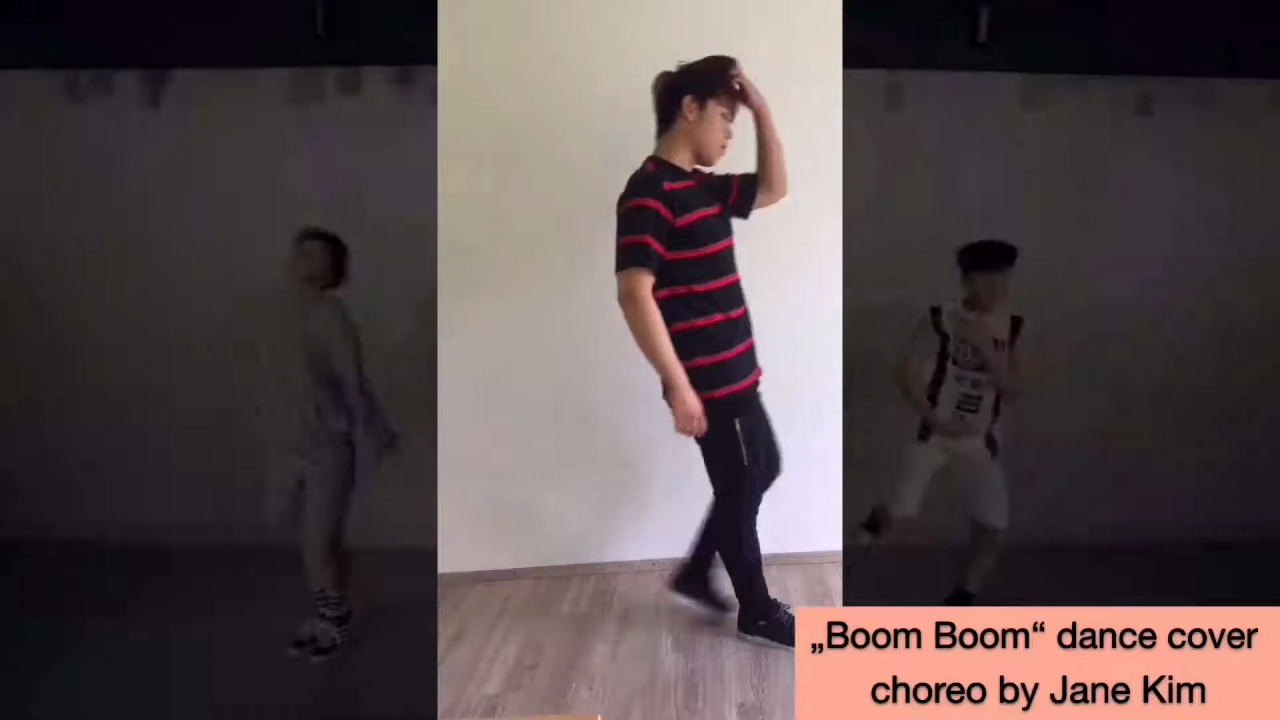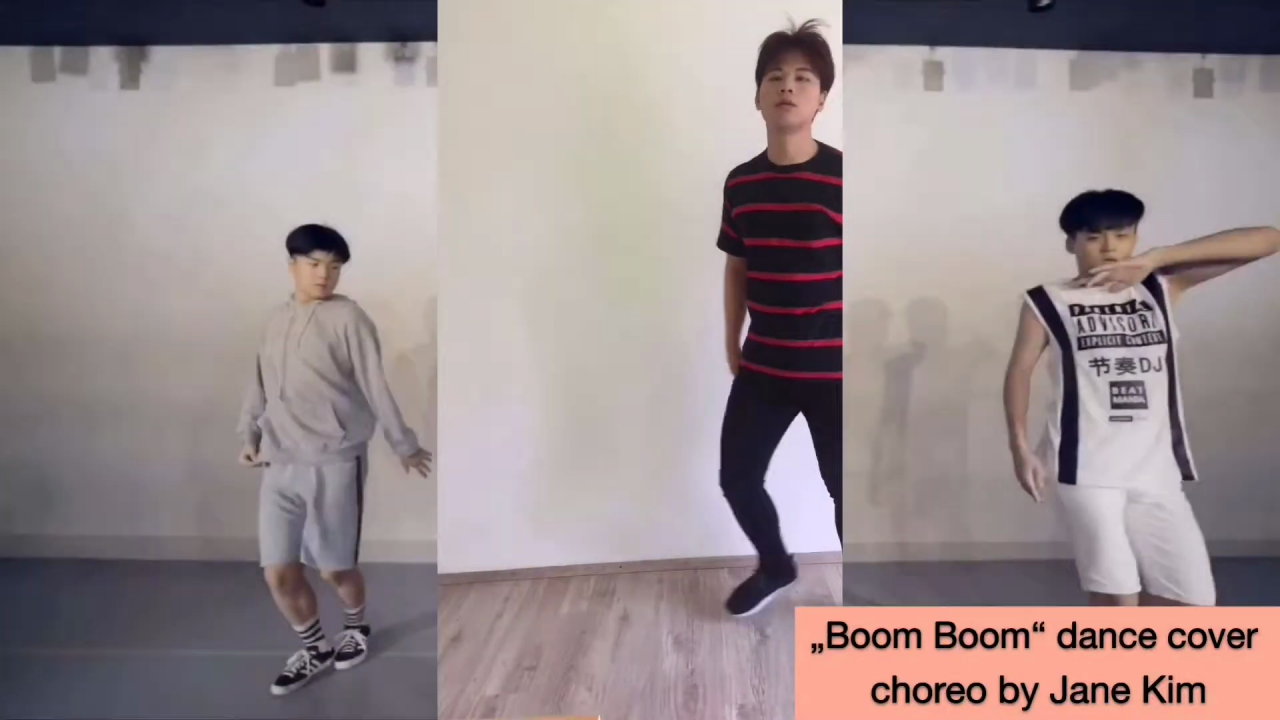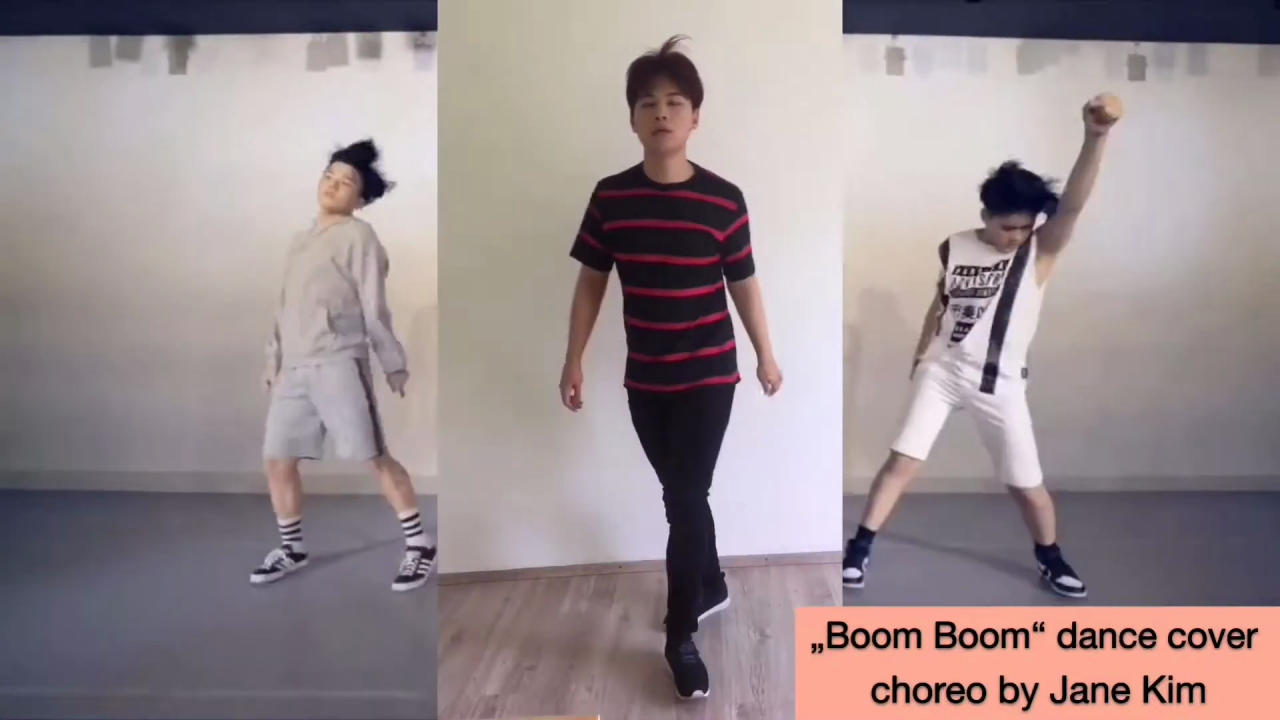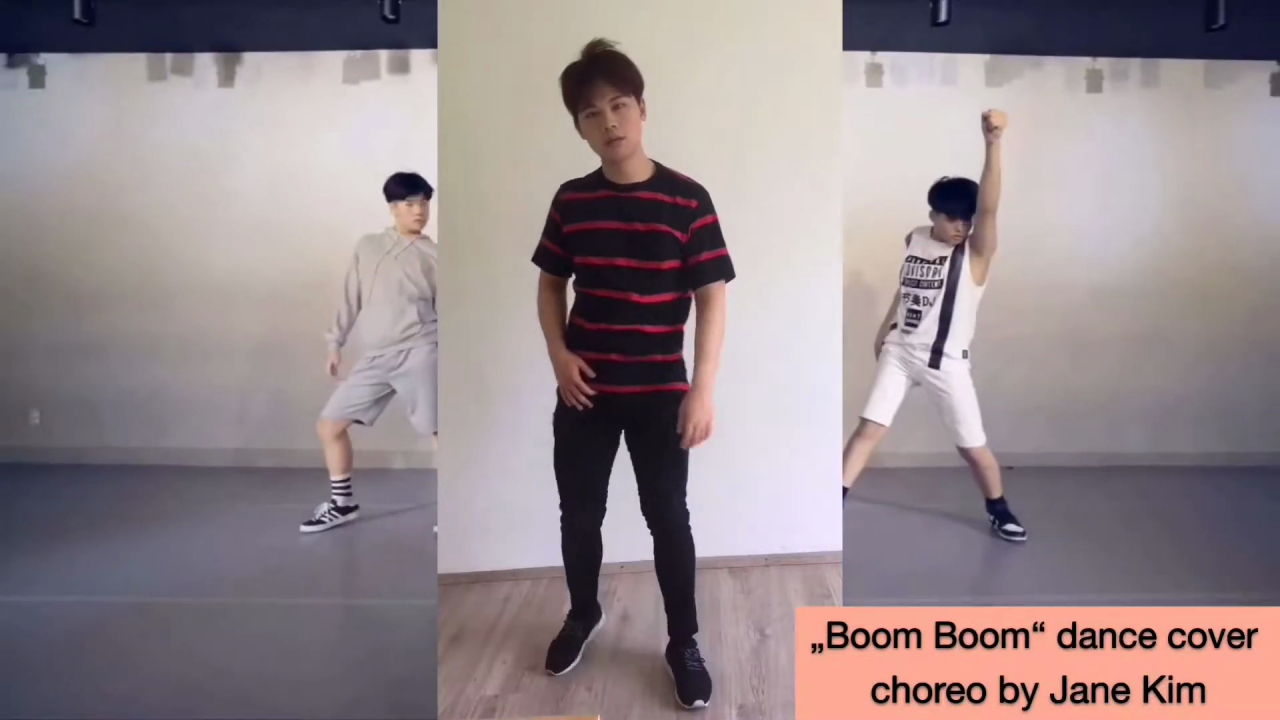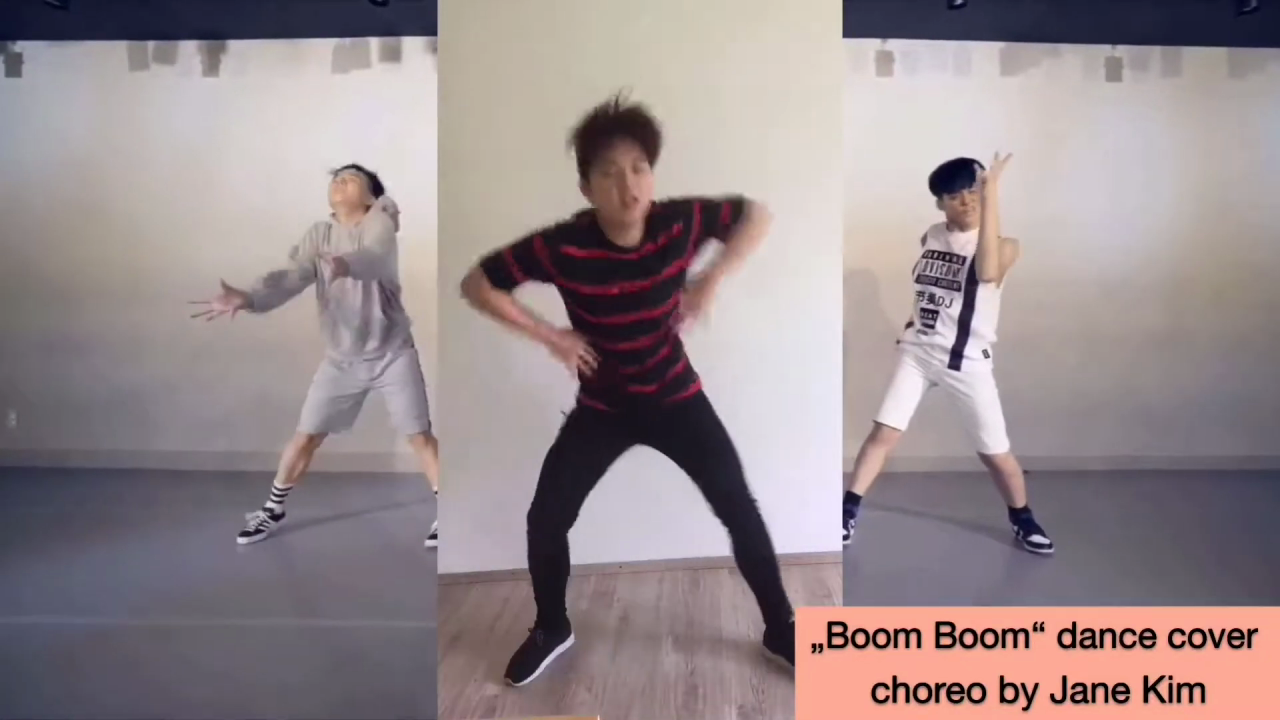
dt=1s
person 1, frame 1
left shoulder: (701, 187)
right shoulder: (649, 191)
left elbow: (773, 187)
right elbow: (635, 294)
left wrist: (760, 108)
right wrist: (677, 384)
left hip: (734, 372)
right hip: (711, 379)
left knee: (763, 469)
right knee: (741, 491)
left ankle: (695, 574)
right ankle: (757, 612)
person 1, frame 2
left shoulder: (845, 178)
right shoulder: (741, 183)
right wrist: (733, 344)
left hip: (835, 369)
right hip: (763, 369)
left knee: (844, 489)
right knee: (737, 478)
right ankle: (774, 564)
person 1, frame 3
left shoulder: (723, 199)
right shoulder: (611, 196)
left elbow: (743, 283)
right elbow: (591, 281)
left wrist: (766, 356)
right wrist: (574, 360)
left hip: (708, 375)
right hip: (645, 378)
left knee: (684, 500)
right knee: (682, 497)
left ankle: (680, 636)
right ankle: (710, 586)
person 1, frame 4
left shoulder: (686, 199)
right shoulder: (571, 201)
left elbow: (712, 297)
right elbow: (551, 284)
left wrist: (703, 388)
right wrist: (558, 355)
left hip: (658, 389)
right hip: (585, 385)
left knee: (667, 516)
right knee: (578, 513)
left ankle: (683, 642)
right ankle: (582, 613)
person 1, frame 5
left shoulder: (677, 221)
right shoulder: (561, 245)
left elbow: (756, 216)
right elbow: (476, 285)
left wrist: (711, 280)
right wrist: (546, 334)
left hip: (673, 395)
right hip: (601, 404)
left knee: (738, 506)
right knee: (546, 517)
left ankle: (781, 628)
right ankle: (552, 628)
person 2, frame 1
left shoulder: (1015, 329)
right shoulder: (937, 321)
left elbow: (1013, 390)
right elbow: (906, 375)
left wrist: (984, 343)
right wrist: (937, 422)
left hip: (981, 439)
right hip: (931, 432)
left knee: (992, 530)
right knee: (897, 513)
left ankle: (961, 603)
right ankle: (876, 519)
person 2, frame 2
left shoulder: (1164, 285)
right shoulder: (1046, 301)
right elbow: (1019, 375)
left wrist: (1156, 258)
right wrist: (1021, 447)
left hip: (1157, 468)
right hip: (1085, 466)
left knee: (1194, 599)
right knee: (1119, 598)
person 2, frame 3
left shoulder: (1042, 250)
right shoulder: (953, 248)
left elbow: (1074, 203)
left wrist: (1096, 135)
right wrist: (922, 354)
left hip: (998, 383)
right hip: (939, 370)
left knee: (1027, 484)
right knee: (901, 462)
left ankle: (1050, 558)
right ankle: (858, 550)
person 2, frame 4
left shoulder: (977, 251)
right shoulder: (914, 240)
left elbow: (988, 206)
left wrist: (992, 143)
right wrist: (885, 327)
left hip: (947, 361)
right hip: (899, 352)
left knee: (973, 446)
right knee: (869, 428)
left ankle: (999, 511)
person 2, frame 5
left shoulder: (1004, 246)
right shoulder: (931, 237)
left elbow: (987, 272)
left wrist: (990, 194)
right wrist: (909, 332)
left hip: (968, 362)
right hip: (917, 352)
left knee: (996, 453)
right knee: (884, 432)
left ankle: (1023, 521)
right ankle: (846, 513)
person 3, frame 1
left shoulder: (331, 317)
right shoulder: (282, 310)
left elbow: (354, 384)
left wrist: (379, 438)
right wrist: (269, 424)
left hip: (328, 445)
right hip: (285, 444)
left knee: (323, 539)
right knee: (308, 538)
left ankle: (337, 616)
right ankle: (321, 613)
person 3, frame 2
left shoulder: (348, 318)
right shoulder: (278, 320)
left elbow: (375, 388)
right elbow: (260, 386)
left wrist: (406, 445)
right wrist: (250, 437)
left hip: (334, 460)
right hip: (281, 463)
left knee: (334, 568)
right knee: (277, 572)
left ankle: (357, 627)
right ankle: (315, 649)
person 3, frame 3
left shoulder: (359, 236)
right shoulder: (301, 240)
left elbow: (375, 306)
left wrist: (393, 365)
right wrist: (274, 360)
left hip: (339, 362)
right hip: (296, 367)
left knee: (370, 458)
right knee: (277, 462)
left ankle: (421, 544)
right ankle: (291, 549)
person 3, frame 4
left shoulder: (433, 255)
right shoulder: (368, 246)
right elbow: (351, 299)
right wrist: (335, 343)
left hip: (419, 354)
right hip: (375, 357)
left knee: (440, 430)
right knee: (329, 424)
right ankle: (343, 504)
person 3, frame 5
left shoulder: (379, 223)
right shoulder: (318, 234)
left elbow: (374, 261)
right elbow: (290, 277)
left wrist: (345, 265)
right wrist: (246, 299)
left hip: (393, 355)
right hip: (342, 358)
left knee: (420, 436)
right knee: (306, 437)
right ankle: (273, 511)
